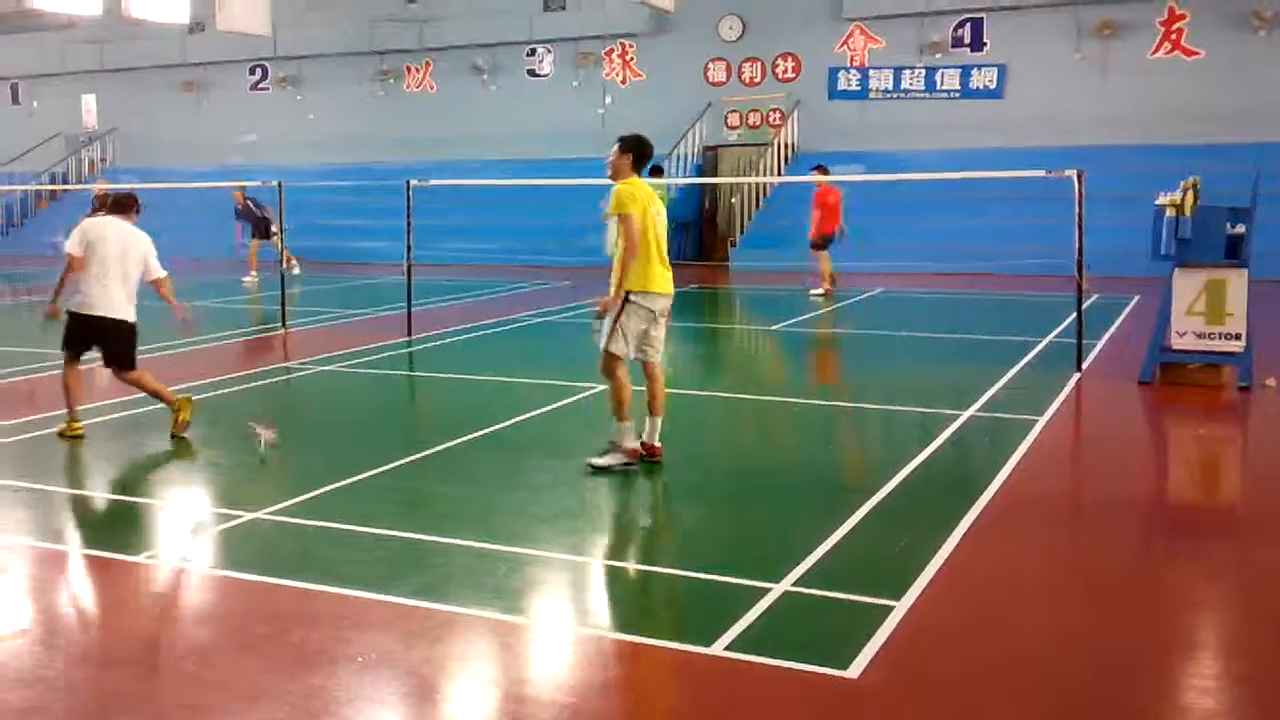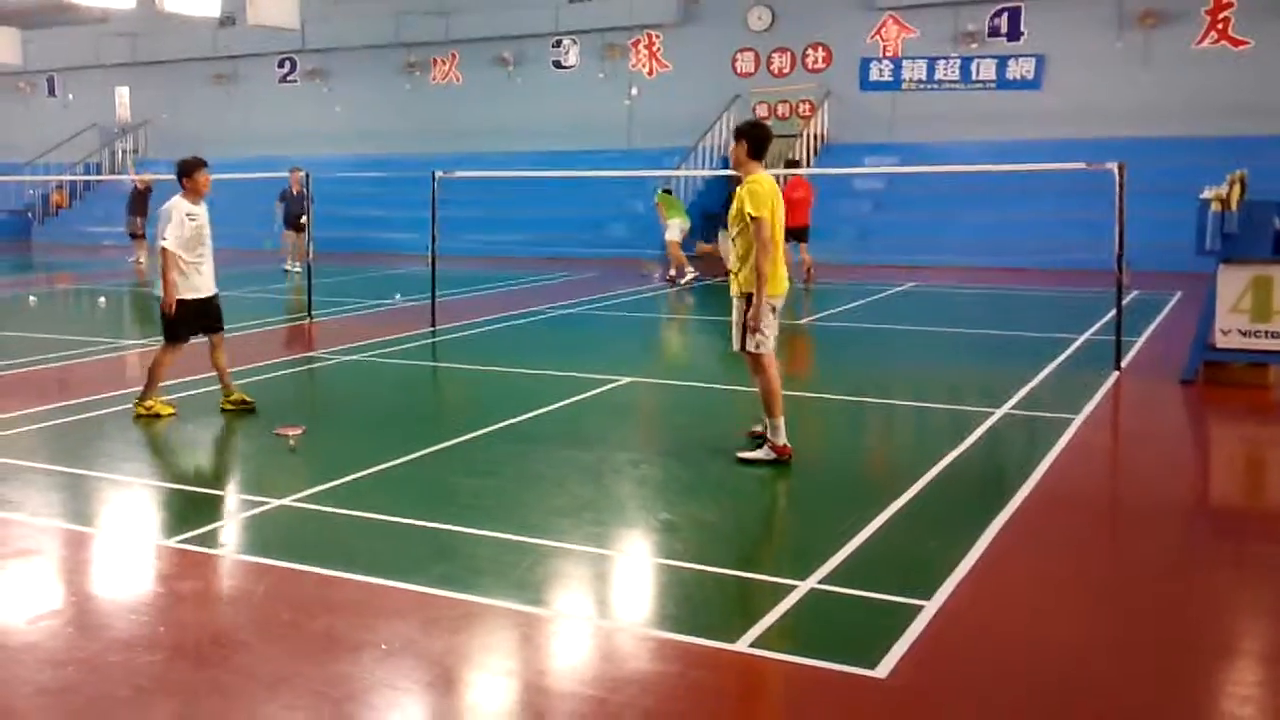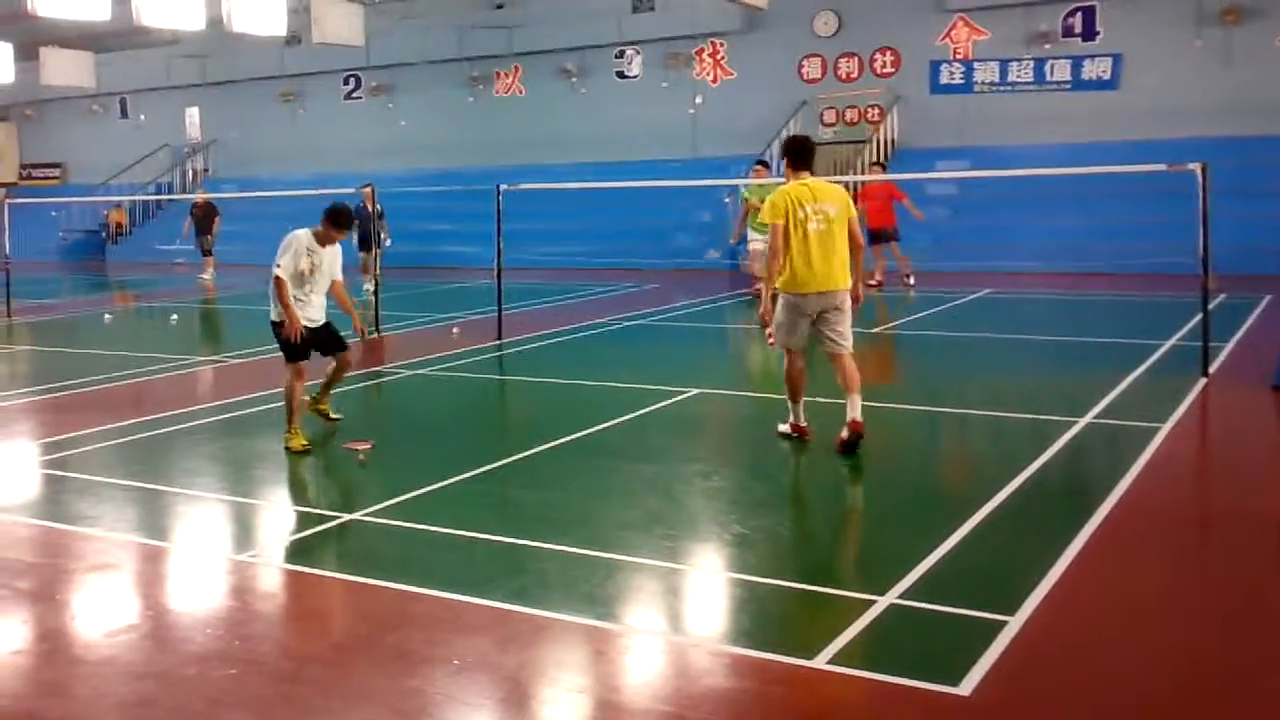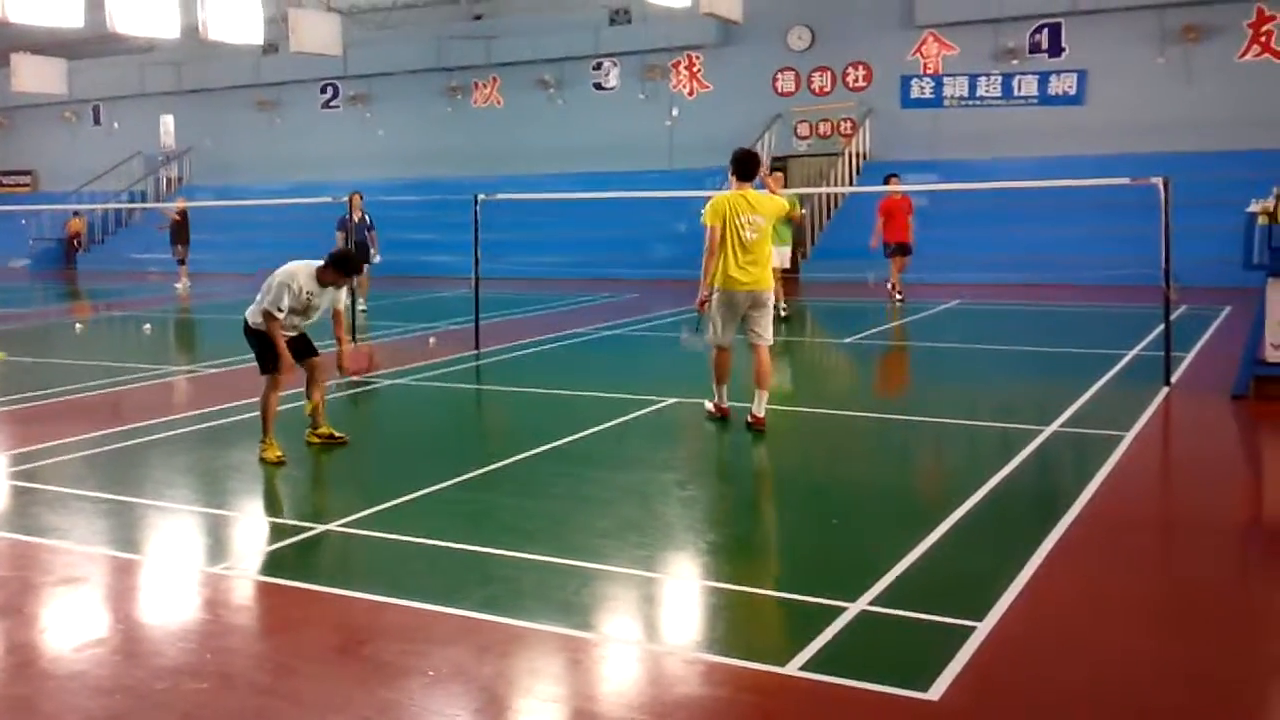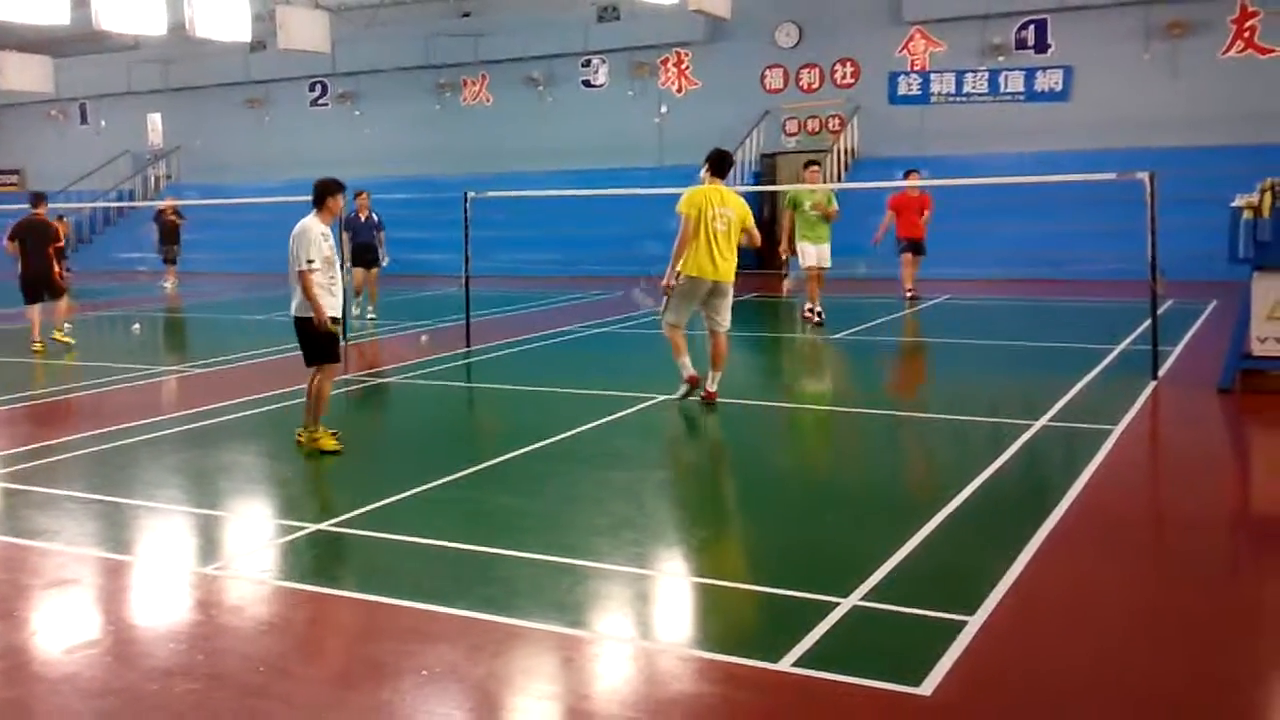
dt=1s
person 1, frame 1
left shoulder: (625, 190)
right shoulder: (651, 196)
left elbow: (632, 246)
left wrist: (616, 294)
left hip: (638, 291)
right hip: (661, 290)
left knee: (612, 364)
right knee: (651, 365)
left ankle: (624, 446)
right ankle: (650, 442)
person 1, frame 2
left shoulder: (752, 188)
right shoulder: (763, 185)
left elbow: (764, 246)
left wrist: (758, 302)
right wrist: (723, 248)
left hip: (756, 288)
right hip: (753, 286)
left knee: (760, 360)
right knee: (760, 355)
left ankle: (778, 444)
right ankle: (773, 426)
person 1, frame 3
left shoulder: (779, 198)
right shoulder: (839, 193)
left elbow: (776, 252)
right elbow: (858, 244)
left wrist: (766, 298)
right wrist: (857, 283)
left hip: (797, 289)
right hip: (837, 288)
left knee: (794, 354)
right knee: (842, 355)
left ankle: (797, 423)
right ankle: (854, 418)
person 1, frame 4
left shoulder: (719, 203)
right shoulder: (770, 202)
left elbow: (712, 249)
right elbow: (787, 207)
left wrist: (703, 287)
right wrist: (768, 182)
left hip: (728, 286)
right hip: (762, 286)
left knee: (722, 346)
right knee: (761, 347)
left ankle: (720, 404)
right ankle: (758, 413)
person 1, frame 5
left shoulder: (695, 195)
right shoulder: (739, 202)
left elbow: (685, 236)
right elbow: (756, 241)
left wrist: (670, 271)
left hip: (694, 272)
right hip: (725, 277)
left knee: (672, 324)
right knee: (718, 332)
left ankle: (689, 375)
right ankle: (711, 388)
person 2, frame 1
left shoulder: (88, 226)
right shoulder: (142, 239)
left elbow: (72, 267)
right elbow: (159, 281)
left wrist: (54, 301)
right wrist: (177, 309)
left hip: (84, 309)
right hip: (121, 315)
left knee: (71, 362)
right knee: (126, 372)
left ankle: (73, 423)
right ankle: (177, 404)
person 2, frame 2
left shoulder: (200, 208)
right shoulder: (174, 210)
right elbow: (166, 253)
right wrist: (169, 291)
left hip: (204, 291)
right hip: (181, 294)
left knee: (217, 341)
right knee: (173, 346)
left ankle: (229, 395)
right ankle: (146, 400)
person 2, frame 3
left shoulder: (335, 249)
right shoulder: (296, 241)
left elbow: (336, 284)
right elbow: (279, 280)
left wrist: (354, 315)
right wrist: (292, 317)
left hip: (317, 318)
right hip: (290, 320)
left knee: (344, 359)
right knee: (298, 369)
left ankle: (320, 401)
right ankle: (292, 431)
person 2, frame 4
left shoulder: (338, 285)
right shoulder: (292, 278)
left elbow: (338, 315)
right elbow: (270, 317)
left wrist: (344, 348)
right wrist: (283, 352)
left hip: (292, 328)
right hip: (262, 326)
left knee: (316, 368)
right knee: (276, 378)
left ankle: (317, 429)
right ankle: (267, 443)
person 2, frame 5
left shoulder: (323, 229)
right shoulder: (309, 229)
right elbow: (304, 275)
right wrist: (317, 310)
left hip: (327, 312)
right hip: (314, 314)
left knee: (322, 370)
right knee: (328, 370)
left ankle: (311, 428)
right ankle: (314, 431)
